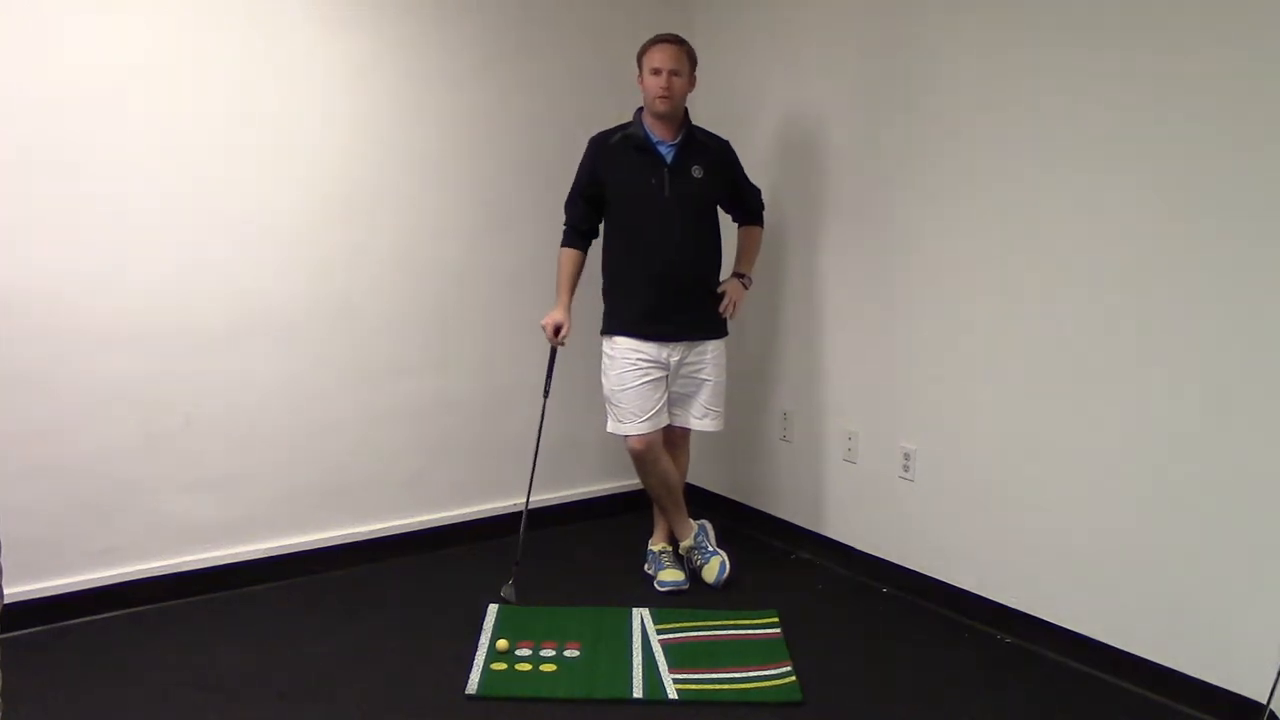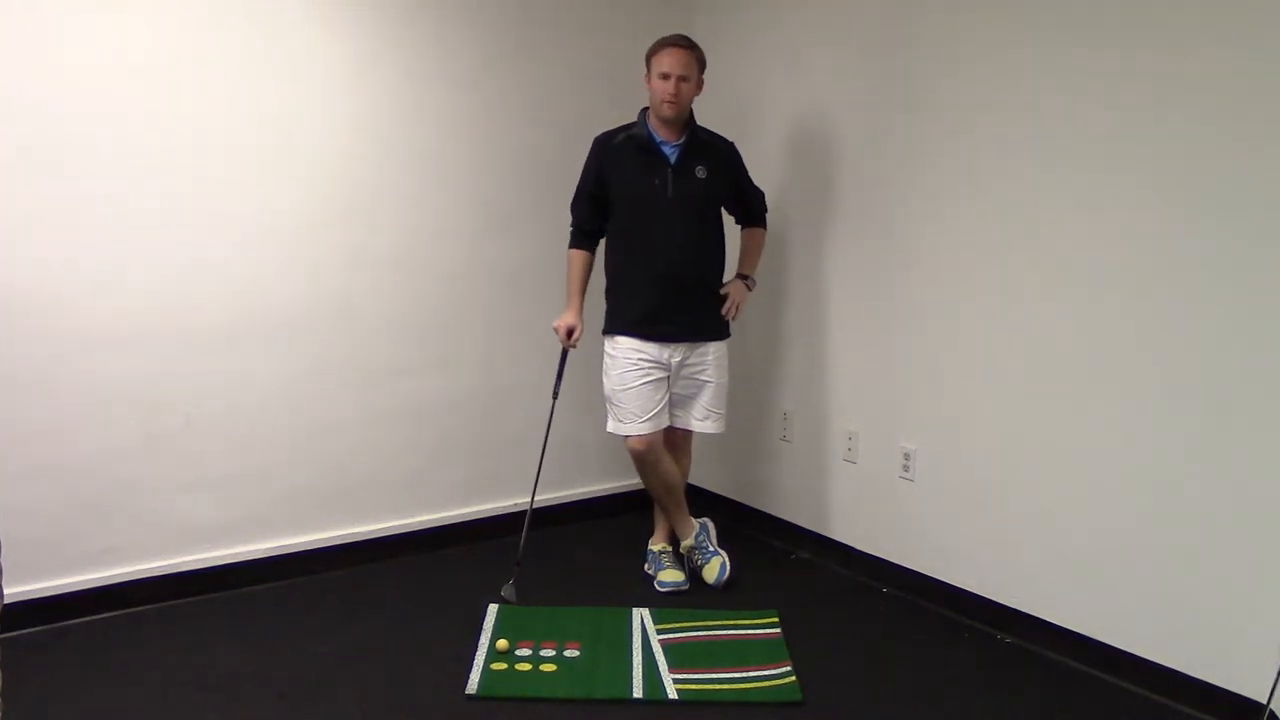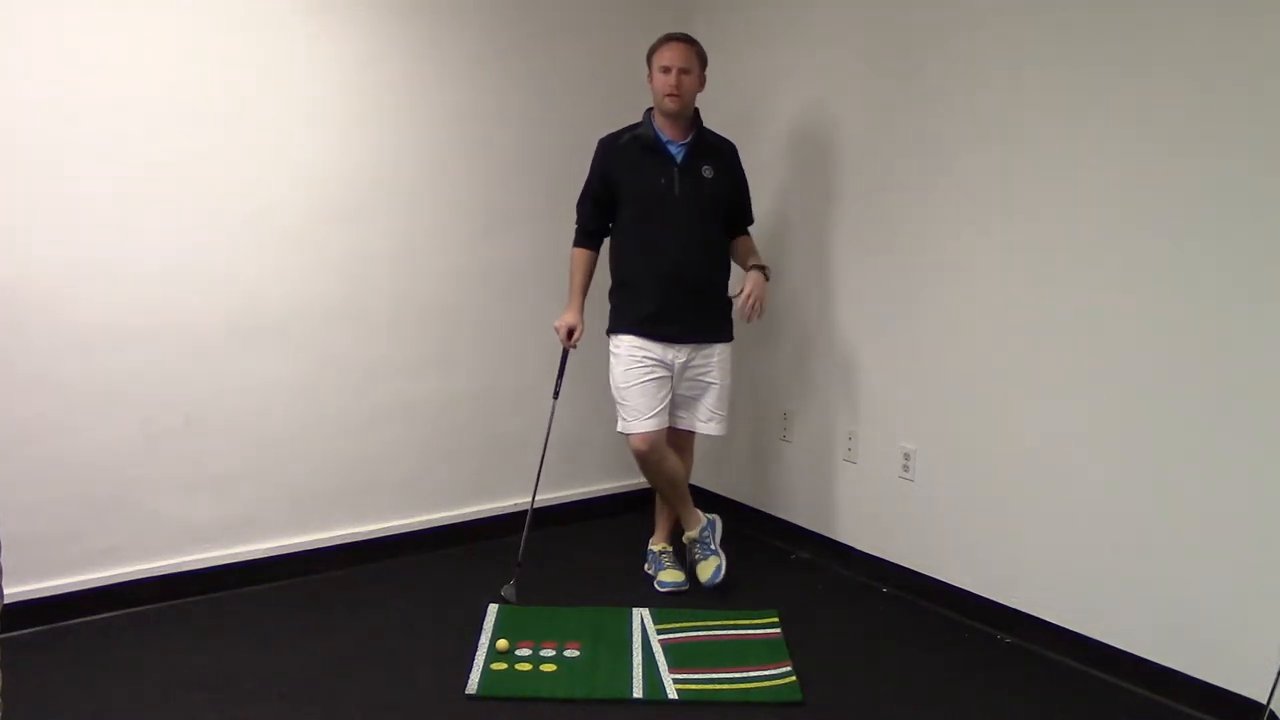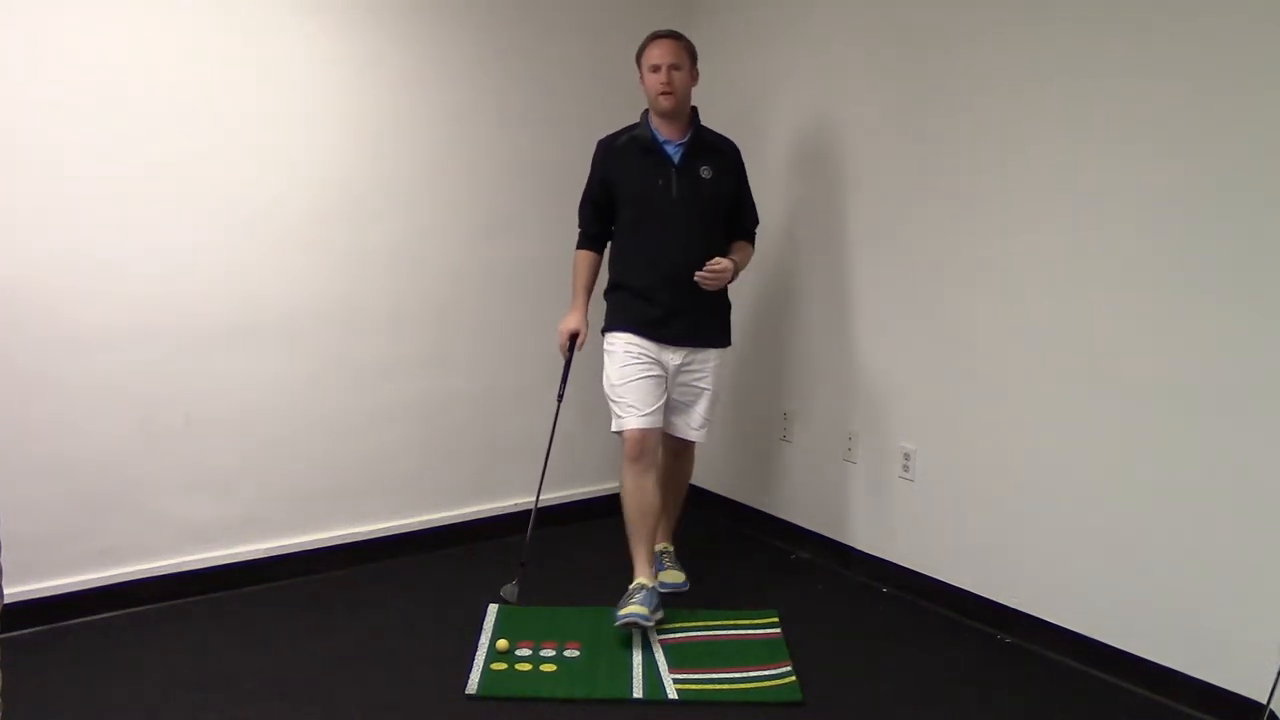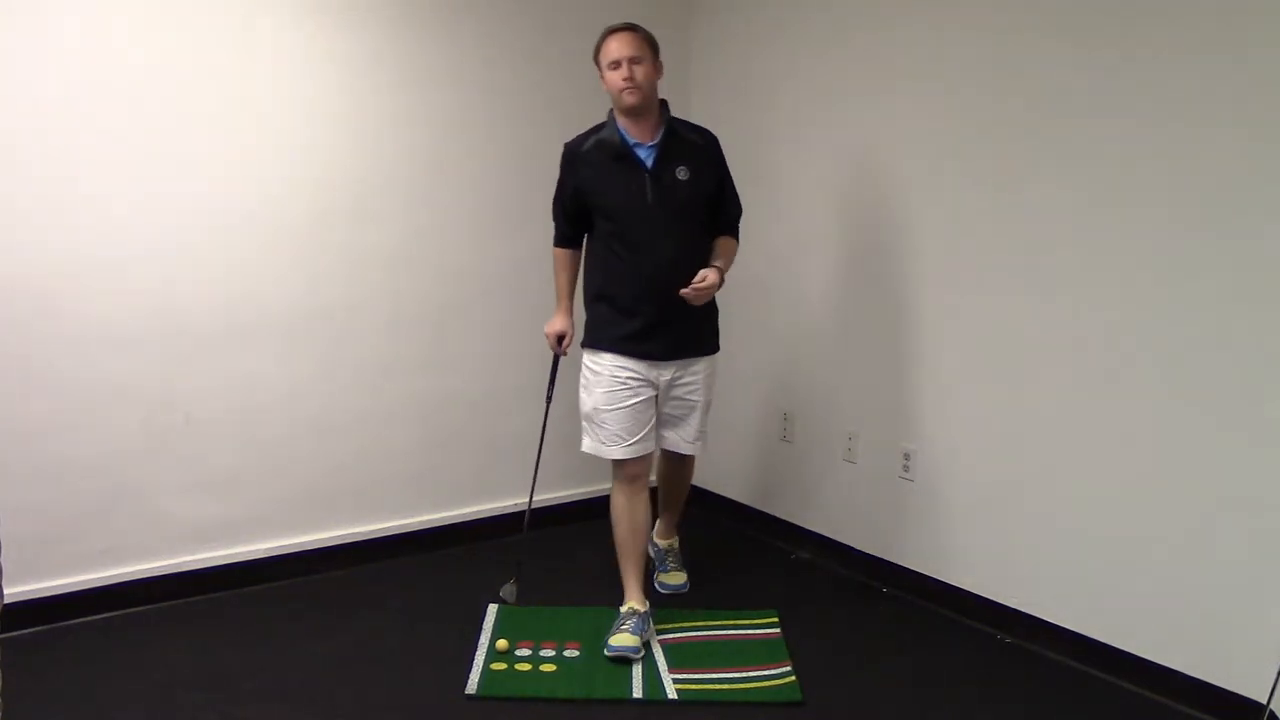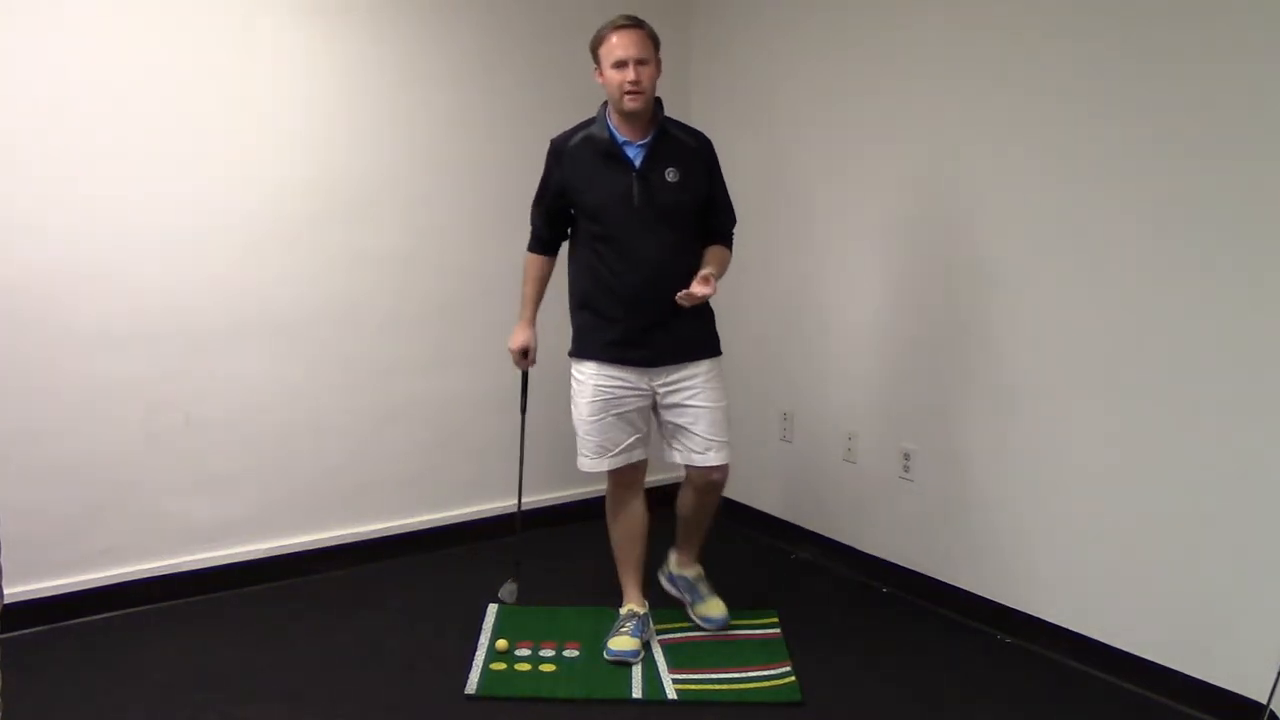
dt=0.5s
person 1, frame 1
left shoulder: (714, 153)
right shoulder: (606, 150)
left elbow: (751, 214)
right elbow: (577, 229)
left wrist: (741, 277)
right wrist: (562, 304)
left hip: (700, 329)
right hip: (631, 330)
left knee: (677, 437)
right knee: (642, 442)
left ankle: (661, 542)
right ankle: (689, 532)
person 1, frame 2
left shoulder: (719, 154)
right shoulder: (610, 150)
left elbow: (754, 216)
right elbow: (584, 231)
left wrist: (744, 279)
right wrist: (573, 306)
left hip: (702, 331)
right hip: (633, 330)
left knee: (679, 438)
right knee: (642, 443)
left ankle: (662, 543)
right ankle: (690, 531)
person 1, frame 3
left shoulder: (723, 155)
right shoulder: (616, 150)
left elbow: (737, 229)
right elbow: (588, 231)
left wrist: (755, 268)
right wrist: (574, 305)
left hip: (707, 330)
right hip: (638, 329)
left knee: (681, 439)
right knee: (646, 442)
left ankle: (662, 543)
right ankle: (697, 525)
person 1, frame 4
left shoulder: (723, 154)
right shoulder: (614, 151)
left elbow: (744, 234)
right elbow: (592, 235)
left wrist: (731, 265)
right wrist: (577, 307)
left hip: (702, 333)
right hip: (632, 329)
left knee: (680, 443)
right knee: (638, 444)
left ankle: (663, 546)
right ankle: (642, 580)
person 1, frame 5
left shoulder: (700, 147)
right shoulder: (582, 155)
left elbow: (727, 227)
right elbow: (568, 235)
left wrist: (718, 270)
right wrist: (563, 309)
left hip: (691, 343)
right hip: (615, 346)
left knee: (680, 456)
right knee: (629, 469)
left ankle: (666, 536)
right ankle: (634, 604)
person 1, frame 6
left shoulder: (693, 150)
right shoulder: (570, 152)
left elbow: (720, 235)
right elbow: (545, 238)
left wrist: (709, 276)
right wrist: (526, 321)
left hip: (690, 351)
right hip: (604, 355)
left knee: (710, 472)
right knee: (623, 479)
left ankle: (685, 564)
right ankle: (634, 607)
